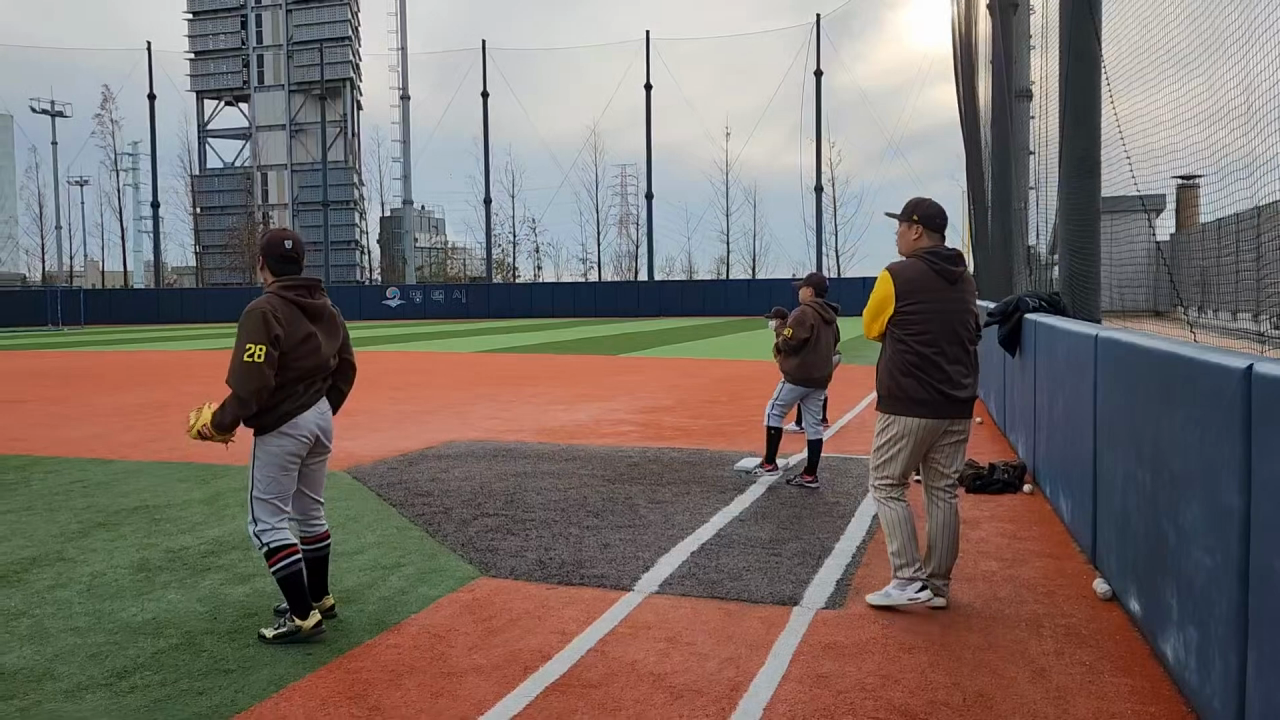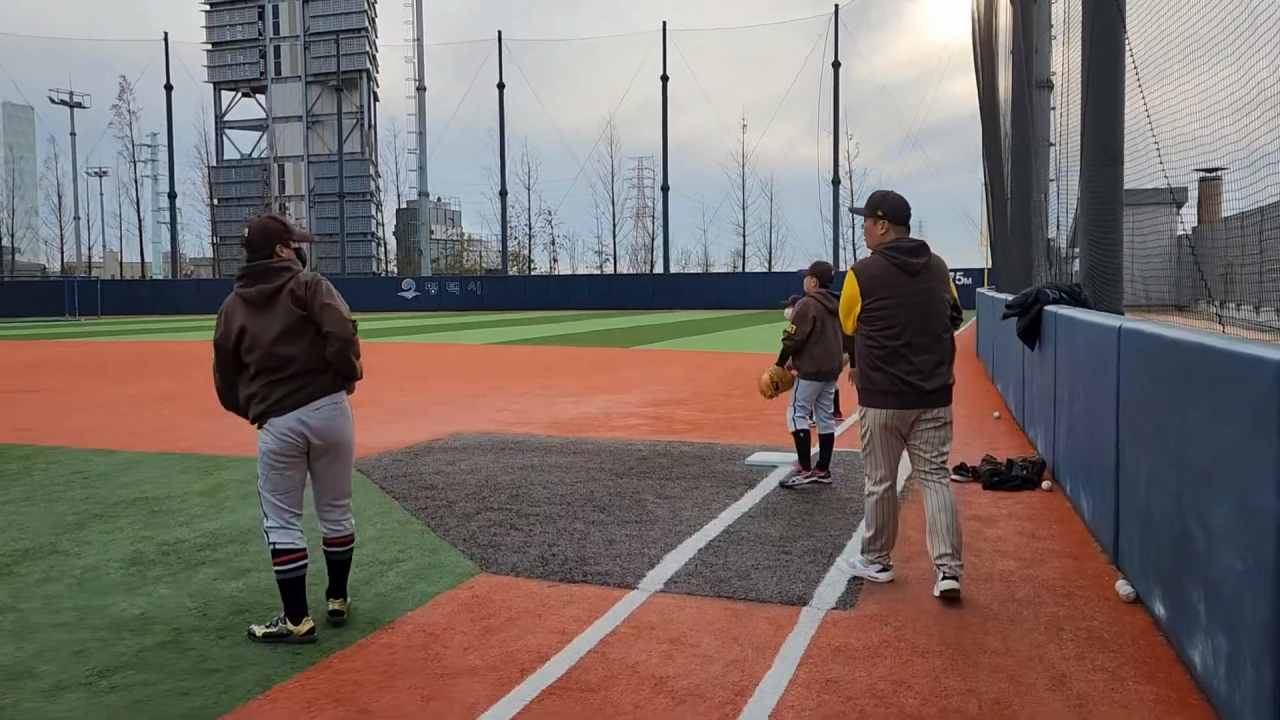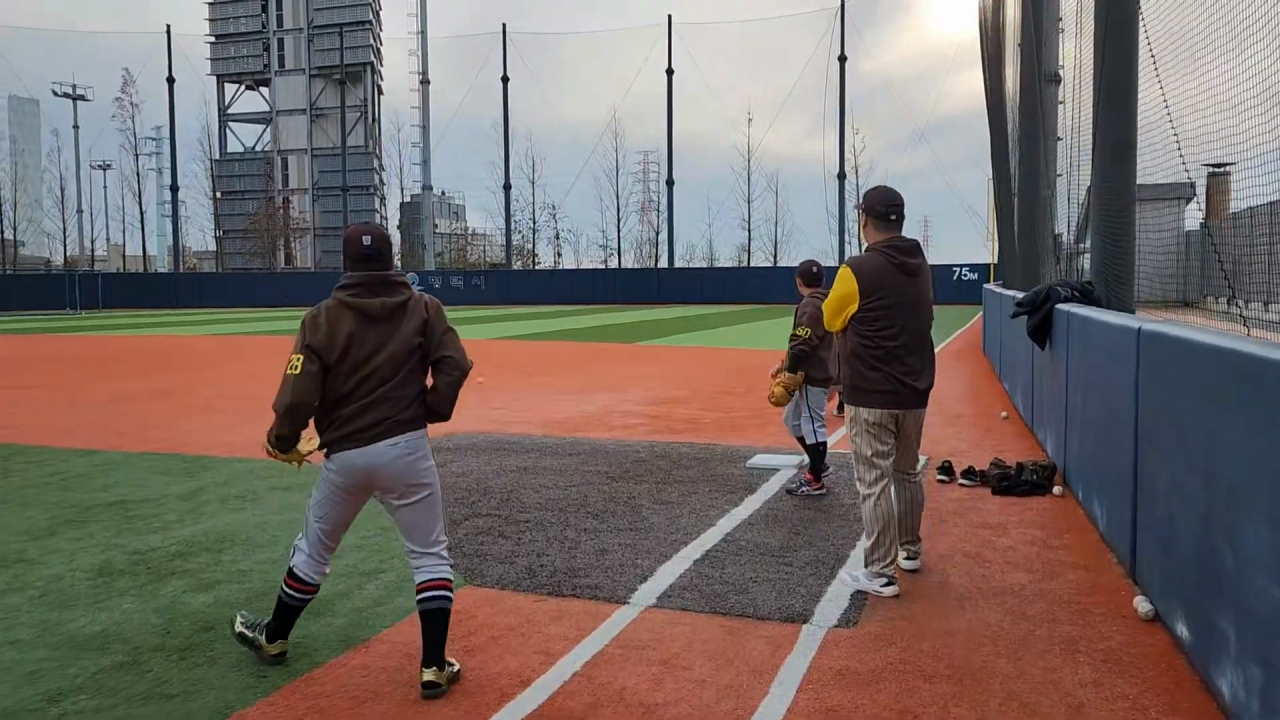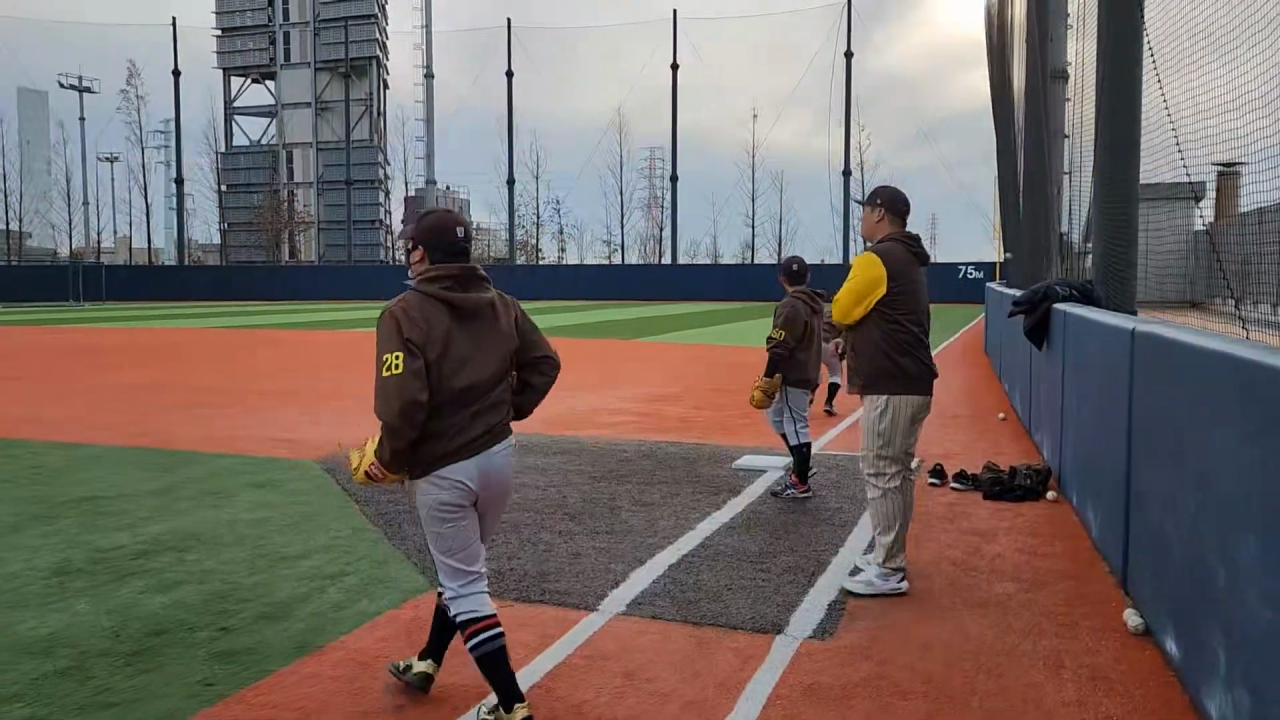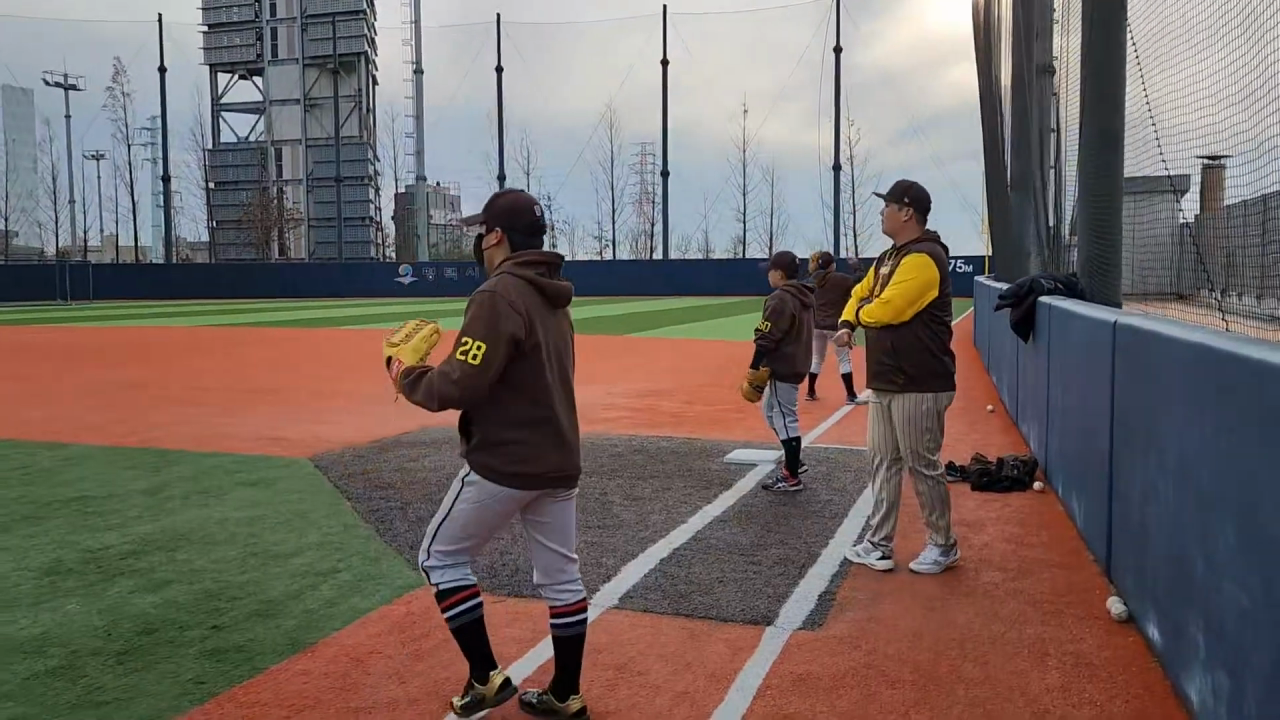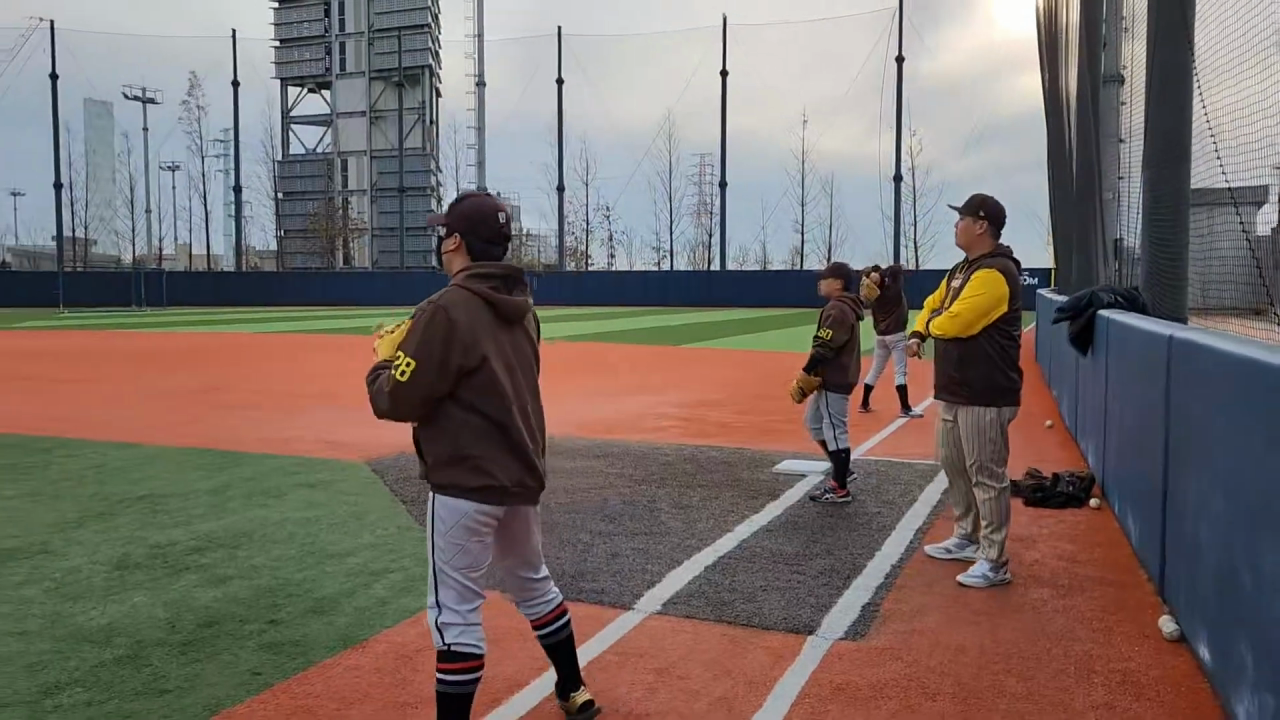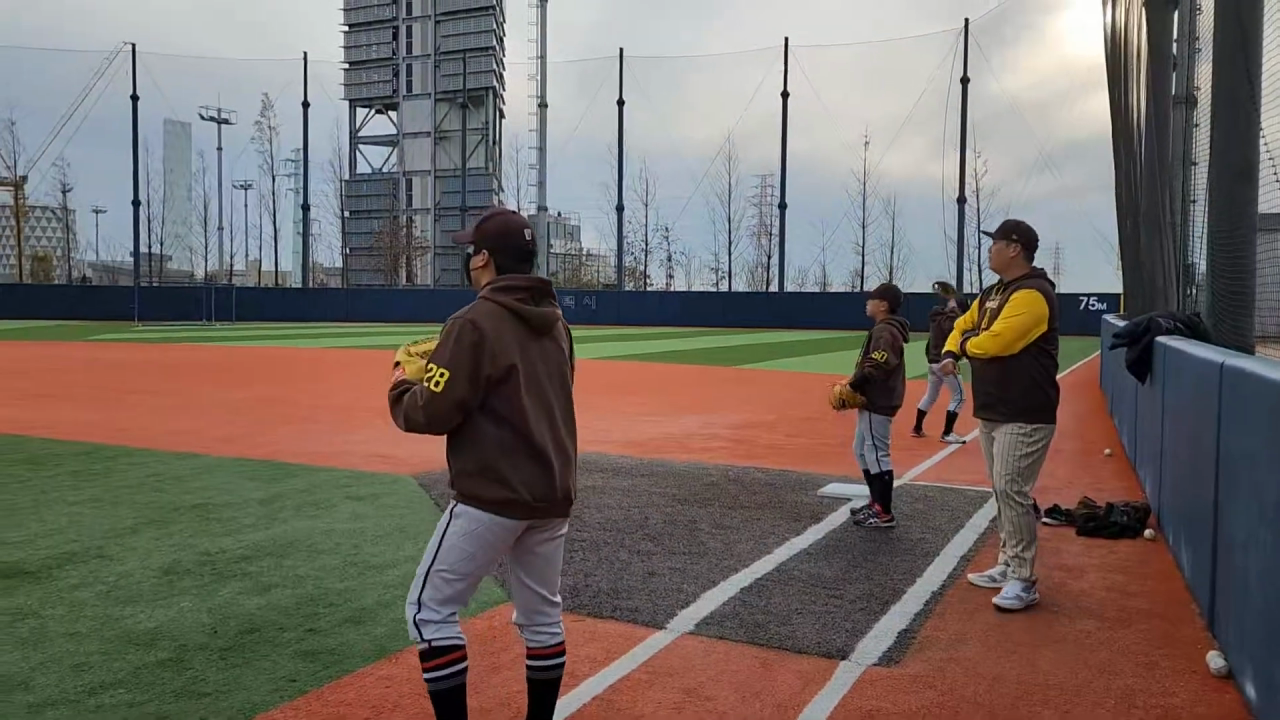
dt=0.7s
person 1, frame 1
left shoulder: (262, 311)
right shoulder: (326, 308)
left elbow: (253, 384)
right elbow: (346, 368)
left wrist: (220, 422)
left hip: (281, 427)
right hip: (320, 419)
left knee: (268, 522)
right knee: (310, 512)
left ankle: (303, 615)
right ankle: (319, 598)
person 1, frame 2
left shoulder: (231, 308)
right shoulder: (309, 285)
left elbow: (226, 386)
right elbow: (342, 332)
right wrist: (346, 375)
left hip: (277, 424)
right hip: (329, 411)
left knee: (282, 523)
right knee: (336, 511)
left ankle: (297, 620)
right ankle: (337, 599)
person 1, frame 3
left shoulder: (322, 318)
right shoulder: (423, 307)
left elbow: (297, 397)
right elbow: (454, 366)
left wrist: (281, 440)
right wrist: (428, 413)
left hip: (345, 454)
right hip: (407, 448)
left knee: (314, 549)
right knee: (430, 554)
left ankle: (273, 638)
right ankle: (434, 665)
person 1, frame 4
left shoulder: (403, 313)
right shoulder: (501, 304)
left elbow: (402, 401)
right elbow: (543, 363)
left wrist: (388, 458)
left hip: (440, 468)
right hip: (498, 456)
left knee: (464, 586)
right knee: (466, 569)
right ankle: (428, 663)
person 1, frame 5
left shoulder: (497, 296)
right shoulder: (555, 299)
left elbow: (461, 385)
left wrist: (408, 377)
left hip: (500, 465)
right hip: (559, 463)
left knee: (441, 556)
right knee: (562, 576)
left ankle: (486, 677)
person 1, frame 6
left shoulder: (443, 310)
right shoulder: (523, 309)
left elbow: (398, 403)
left wrist: (384, 365)
left hip: (466, 484)
right hip: (523, 478)
left knee: (456, 613)
right knee: (533, 586)
person 1, frame 7
left shoulder: (474, 323)
right shoulder: (556, 324)
left elbow: (433, 413)
left wrist: (401, 388)
left hip: (490, 498)
right hip: (552, 497)
left knee: (429, 610)
right knee: (542, 616)
person 2, frame 1
left shoulder: (896, 276)
right shoulder: (965, 280)
left elbow: (872, 328)
left hip: (907, 406)
right hip: (956, 406)
left knee: (888, 485)
right knee: (943, 492)
left ankle: (909, 579)
right ankle: (937, 583)
person 2, frame 2
left shoulder: (863, 272)
right shoulder: (938, 268)
left elbow: (850, 324)
right elbow: (954, 318)
left hip: (883, 397)
right hip: (934, 396)
left knee: (881, 482)
right knee: (936, 478)
left ankle: (877, 562)
right ankle: (948, 568)
person 2, frame 3
left shoulder: (857, 270)
right shoulder: (920, 267)
left elbow: (831, 321)
left hip: (871, 395)
right hip: (915, 392)
left knee: (875, 482)
right knee: (907, 473)
left ankle: (881, 573)
right ankle: (909, 550)
person 2, frame 4
left shoulder: (876, 258)
right shoulder: (906, 259)
left elbow: (842, 310)
left wrist: (847, 314)
right wrist: (847, 339)
left hip: (890, 386)
right hip: (910, 383)
left knee: (881, 473)
right knee: (896, 471)
left ankle: (889, 568)
right ankle: (890, 558)
person 2, frame 5
left shoulder: (924, 259)
right shoulder: (888, 257)
left elbow: (886, 310)
right elbow: (861, 294)
left wrist: (862, 313)
right wrist: (847, 324)
left hip: (919, 385)
right hip: (886, 382)
left knee: (922, 466)
right knee: (884, 462)
left ankle: (943, 545)
right ankle: (878, 545)
person 2, frame 6
left shoulder: (995, 273)
right shoulder: (962, 270)
left elbow: (953, 323)
right elbow: (933, 306)
left wrist: (931, 324)
right wrist: (917, 334)
left hip: (985, 396)
right hip: (954, 392)
left knee: (987, 476)
right knee: (955, 469)
left ankle: (994, 562)
right ankle: (966, 539)
person 2, frame 7
left shoulder: (1033, 295)
right shoulder: (993, 293)
left elbow: (995, 342)
right elbow: (963, 327)
left wrist: (966, 344)
right wrist: (950, 354)
left hip: (1026, 416)
right hip: (992, 412)
left knee: (1012, 491)
right knee: (1003, 492)
left ankle: (1023, 581)
right ankle: (1008, 566)
person 3, frame 1
left shoulder: (803, 313)
right shoulder: (831, 317)
left elbow: (788, 343)
left wrist: (780, 330)
left hip: (798, 376)
right hip: (820, 379)
left knee: (774, 412)
right knee: (814, 425)
left ankle: (769, 463)
right ankle: (810, 475)
person 3, frame 2
left shoulder: (806, 305)
right shoulder: (837, 306)
left elbow: (792, 340)
left wrist: (779, 365)
left hip: (810, 371)
right hip: (831, 371)
left knee: (798, 415)
right knee: (825, 418)
left ankle: (805, 469)
right ankle: (822, 470)
person 3, frame 3
left shoulder: (809, 306)
right shoulder: (824, 305)
left elbow: (802, 345)
left wrist: (789, 373)
right wrist: (785, 364)
left hip: (812, 376)
right hip: (817, 373)
left knee: (813, 424)
right knee: (793, 419)
left ankle: (815, 481)
right ankle: (818, 465)
person 3, frame 4
left shoulder: (790, 306)
right shoulder: (813, 304)
left elbow: (779, 347)
left wrist: (767, 378)
left hip: (793, 375)
right hip: (806, 372)
left knee: (796, 425)
right knee: (777, 415)
left ankle: (800, 484)
right ankle: (801, 465)
person 3, frame 5
left shoulder: (779, 299)
right shoulder: (804, 298)
left elbow: (766, 338)
left wrist: (753, 369)
left hip: (782, 368)
right hip: (795, 365)
left knee: (785, 418)
right knee: (771, 411)
left ankle: (791, 477)
right ankle: (793, 461)
person 3, frame 6
left shoulder: (836, 309)
right shoulder: (845, 308)
left elbow: (825, 347)
left wrist: (805, 371)
right wrist: (813, 373)
left hip: (834, 380)
right hip: (830, 377)
left knee: (834, 430)
right knee: (815, 422)
left ankle: (839, 488)
right ankle: (841, 470)
person 3, frame 7
left shoulder: (884, 332)
right shoulder: (884, 330)
left elbow: (875, 369)
left wrist: (851, 386)
right wrist: (855, 386)
left hip: (878, 403)
right hip: (872, 400)
left knee: (877, 454)
right knee: (864, 452)
left ankle: (884, 513)
right ankle: (876, 502)
